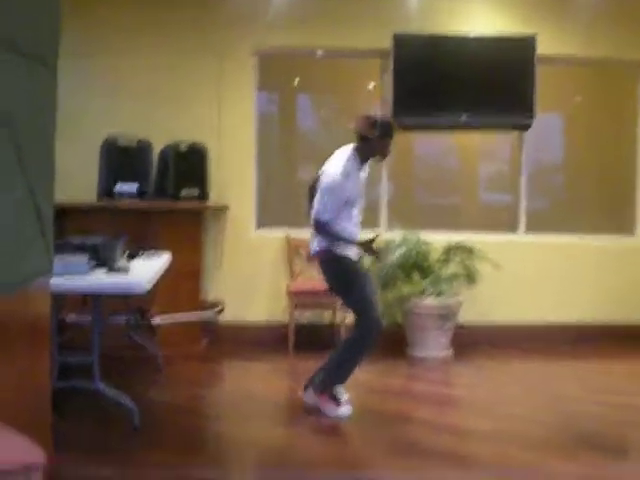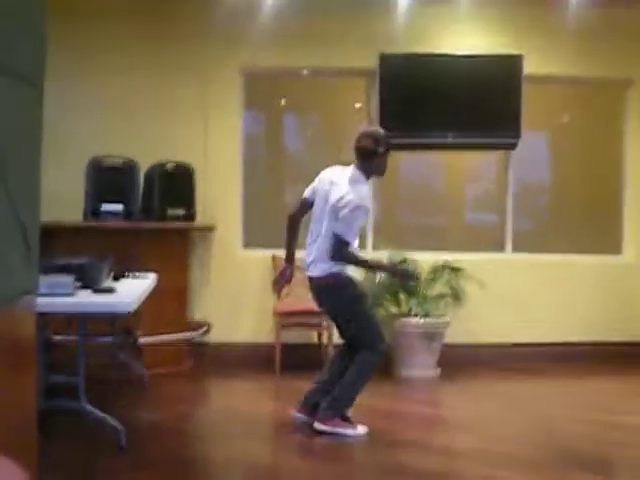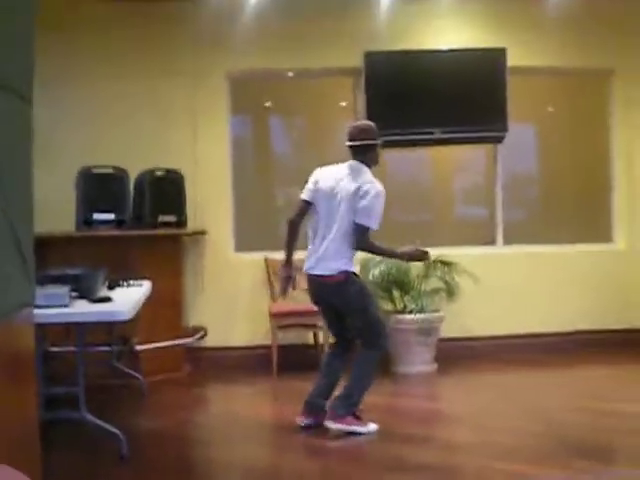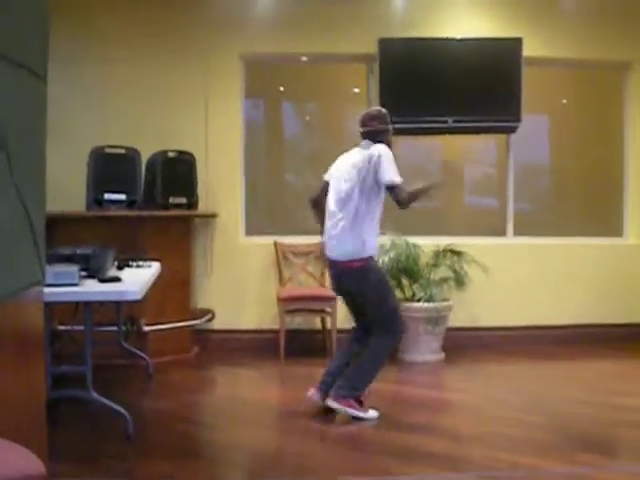
dt=0.4s
person 1, frame 1
left shoulder: (349, 155)
right shoulder: (340, 178)
left elbow: (313, 190)
right elbow: (319, 225)
right wrist: (358, 244)
left hip: (347, 253)
right hip: (336, 255)
left knee: (366, 323)
right knee: (370, 324)
left ankle: (320, 383)
right ankle: (322, 387)
person 1, frame 2
left shoulder: (330, 174)
right shoulder: (359, 200)
left elbow: (294, 217)
right elbow: (338, 252)
left wrist: (289, 263)
right wrist: (384, 268)
left hip: (318, 275)
right hip: (333, 278)
left knee: (355, 343)
right knee: (374, 345)
left ankle: (312, 404)
right ankle: (331, 413)
person 1, frame 3
left shoulder: (322, 174)
right shoulder: (373, 189)
left elbow: (295, 220)
right elbow: (359, 242)
left wrist: (288, 264)
right wrist: (402, 254)
left hip: (314, 276)
right hip: (341, 277)
left knee: (345, 341)
right knee: (374, 342)
left ankle: (313, 409)
right ankle: (343, 412)
person 1, frame 4
left shoulder: (345, 159)
right shoulder: (380, 154)
left elbow: (317, 200)
right elbow: (402, 199)
right wrist: (433, 184)
left hip: (335, 259)
right hip: (359, 261)
left knee: (366, 327)
right knee: (388, 330)
left ankle: (326, 387)
right ankle: (346, 394)
